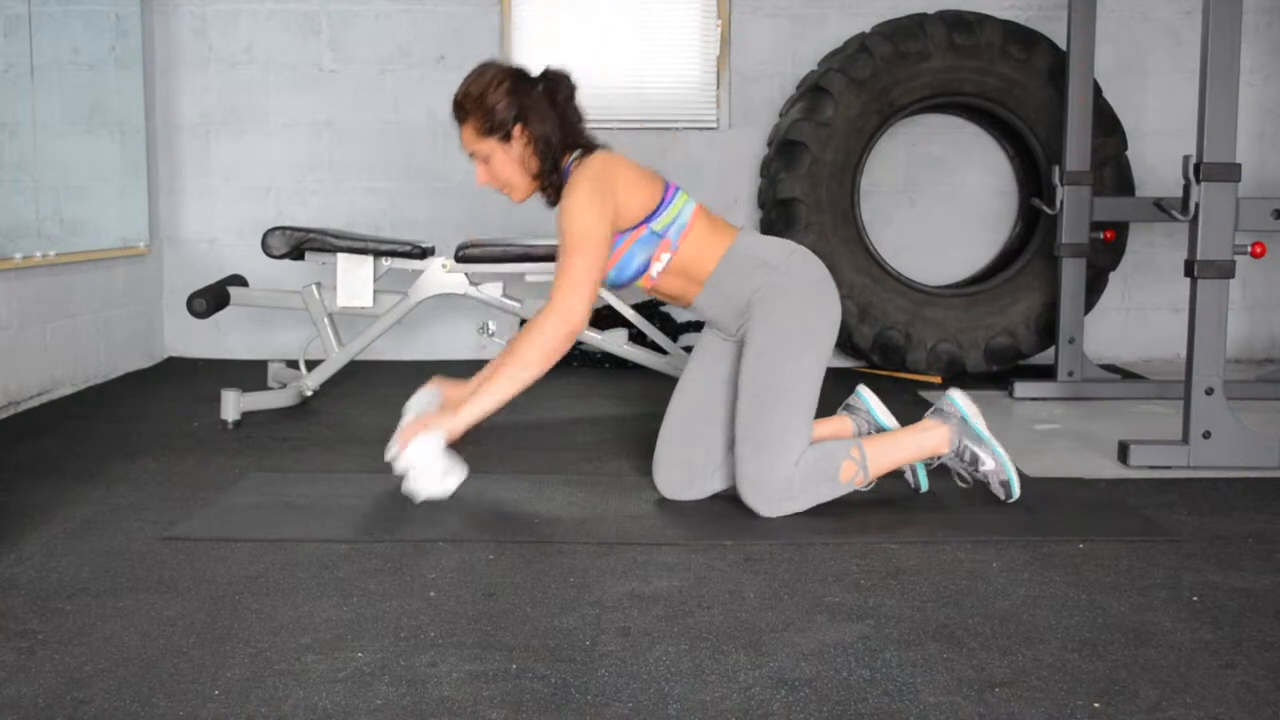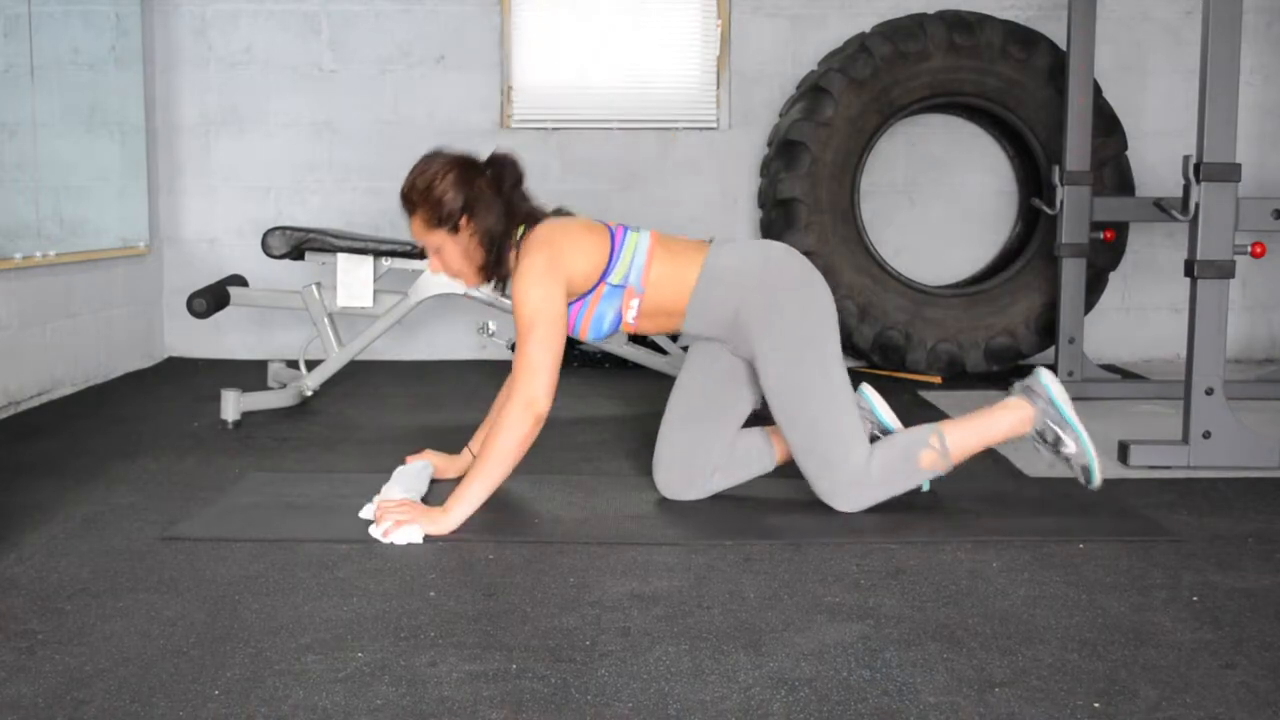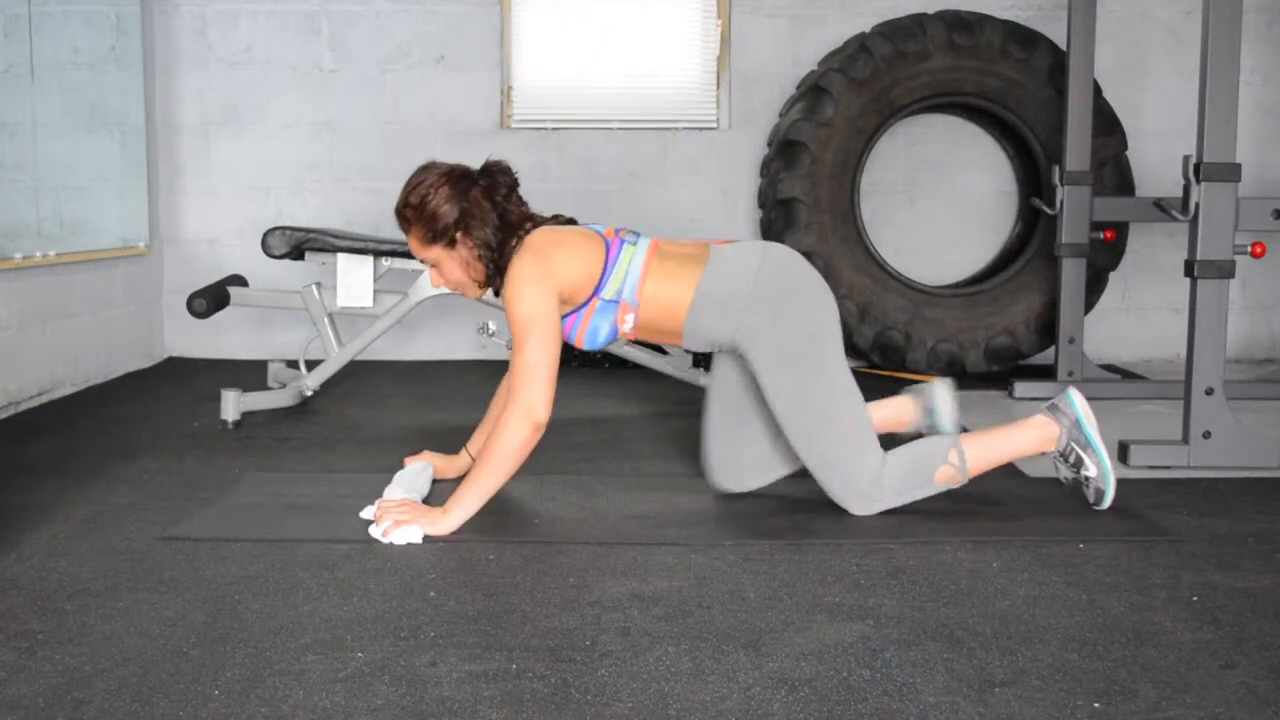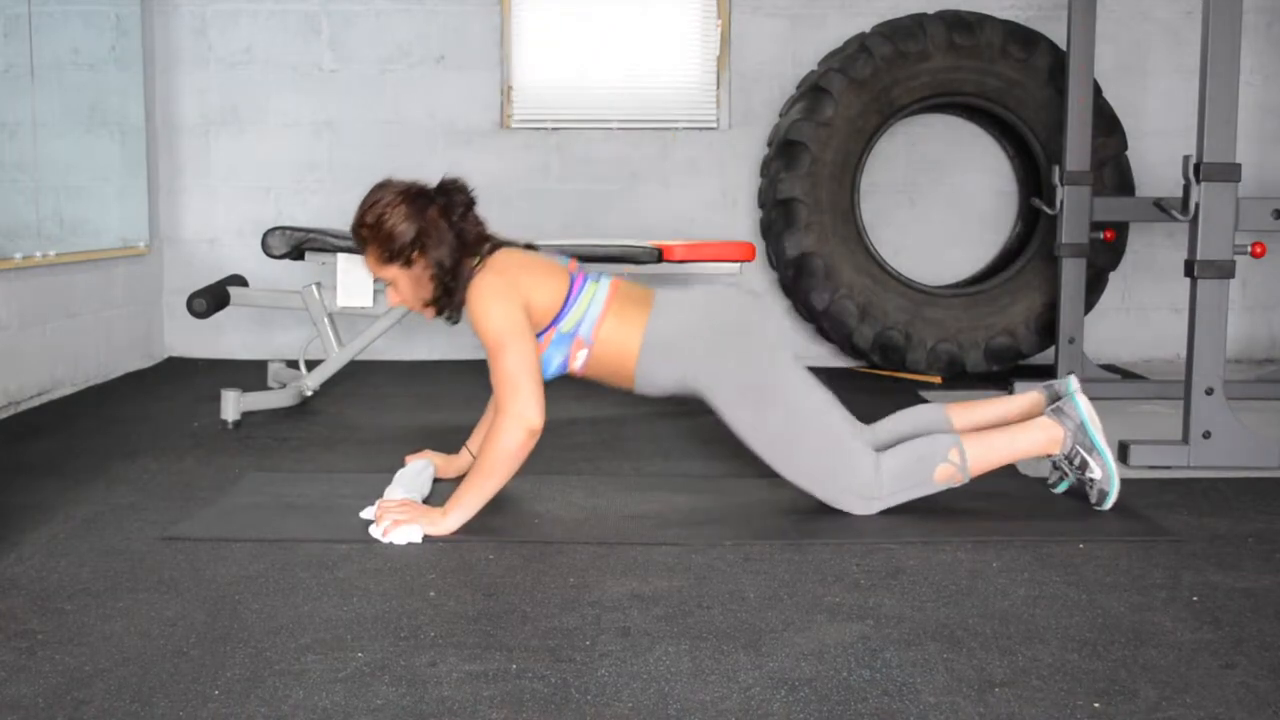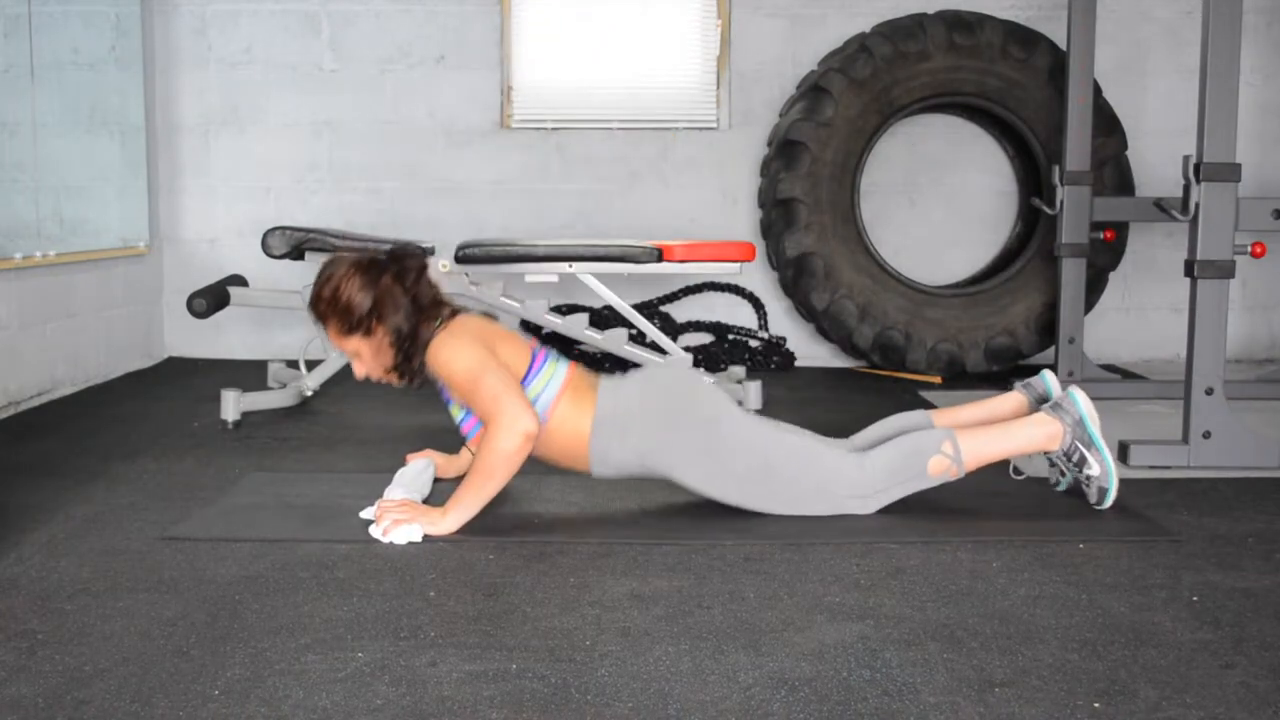
dt=0.3s
person 1, frame 1
left shoulder: (586, 184)
right shoulder: (579, 182)
left elbow: (566, 319)
right elbow: (563, 313)
left wrist: (466, 410)
right wrist: (475, 386)
left hip: (786, 293)
right hip: (744, 313)
left knee: (769, 492)
right knee: (677, 482)
left ankle: (942, 434)
right ankle: (851, 427)
person 1, frame 2
left shoulder: (536, 261)
right shoulder: (538, 248)
left elbow: (532, 404)
right elbow: (528, 373)
left wrist: (452, 511)
right wrist: (467, 456)
left hip: (775, 296)
right hip: (744, 308)
left knee: (846, 489)
right knee: (679, 481)
left ankle: (1028, 410)
right ankle: (843, 419)
person 1, frame 3
left shoulder: (529, 270)
right shoulder: (535, 249)
left elbow: (531, 411)
right elbow: (525, 371)
left wrist: (450, 514)
right wrist: (465, 457)
left hip: (774, 306)
right hip: (758, 289)
left knee: (861, 491)
right knee: (732, 474)
left ankle: (1051, 428)
right ankle: (911, 409)
person 1, frame 4
left shoulder: (486, 288)
right shoulder: (494, 269)
left elbow: (523, 420)
right elbow: (523, 370)
left wrist: (450, 513)
right wrist: (464, 454)
left hip: (721, 342)
right hip: (714, 325)
left knee: (867, 488)
right knee: (858, 449)
left ankle: (1056, 433)
right ankle: (1042, 402)
person 1, frame 5
left shoulder: (445, 347)
right shoulder: (455, 329)
left elbow: (516, 430)
left wrist: (448, 515)
right wrist: (461, 458)
left hip: (665, 426)
right hip: (662, 401)
left knee: (860, 485)
right knee: (849, 453)
left ankle: (1051, 430)
right ankle: (1026, 400)
